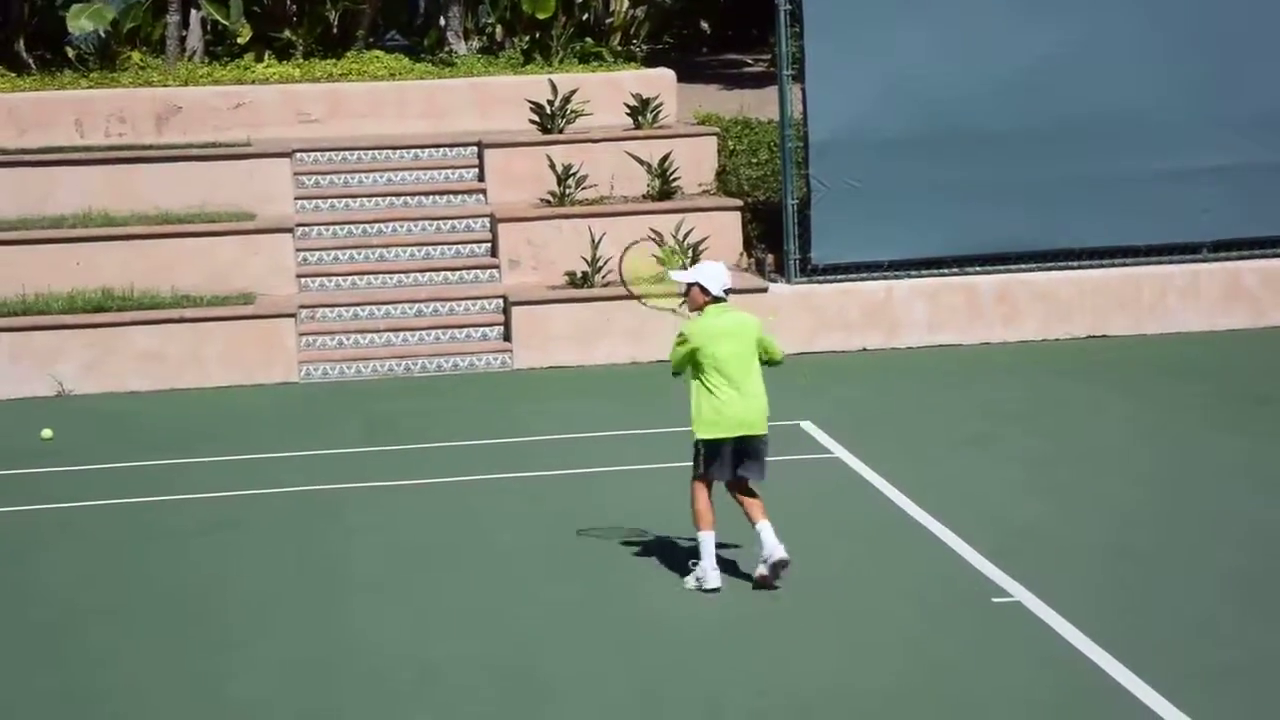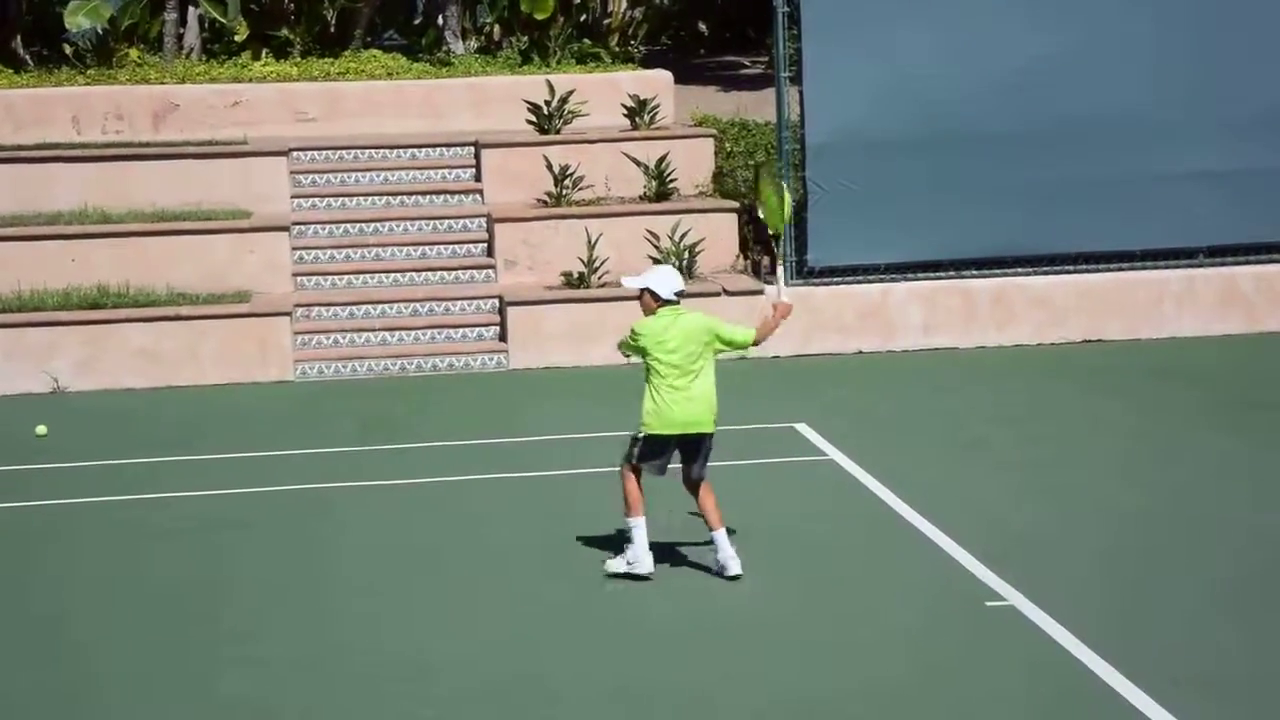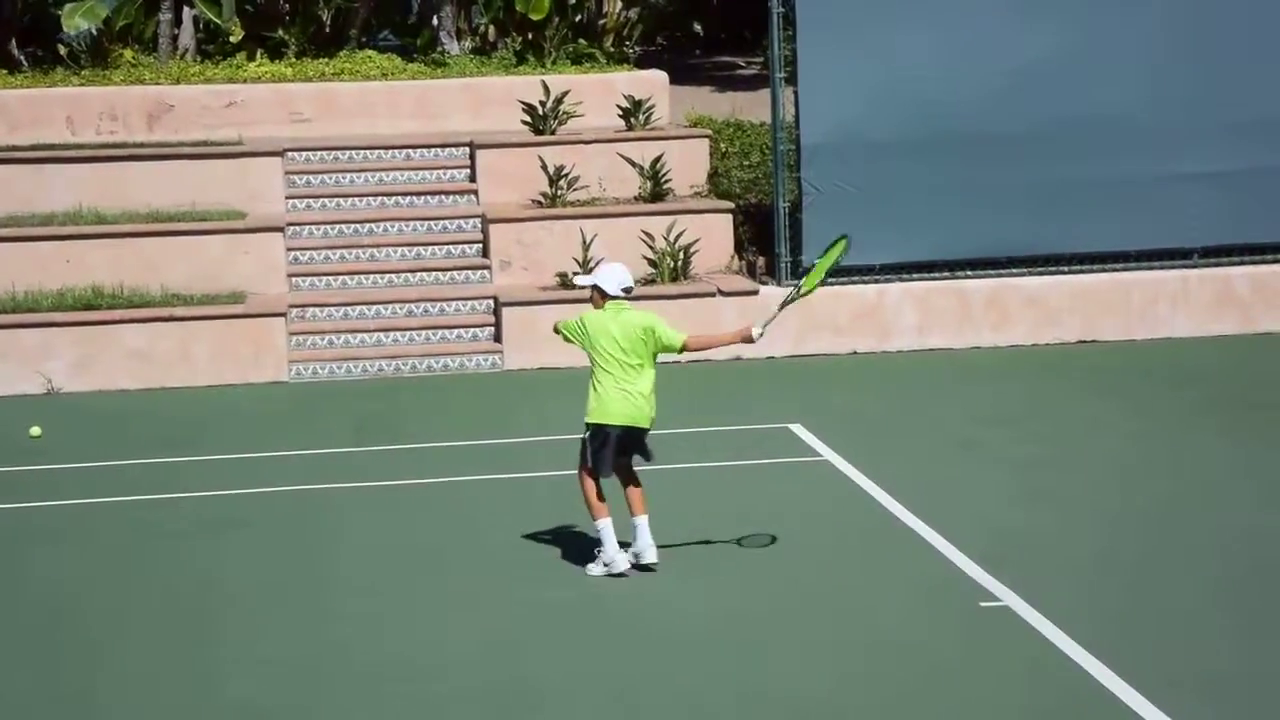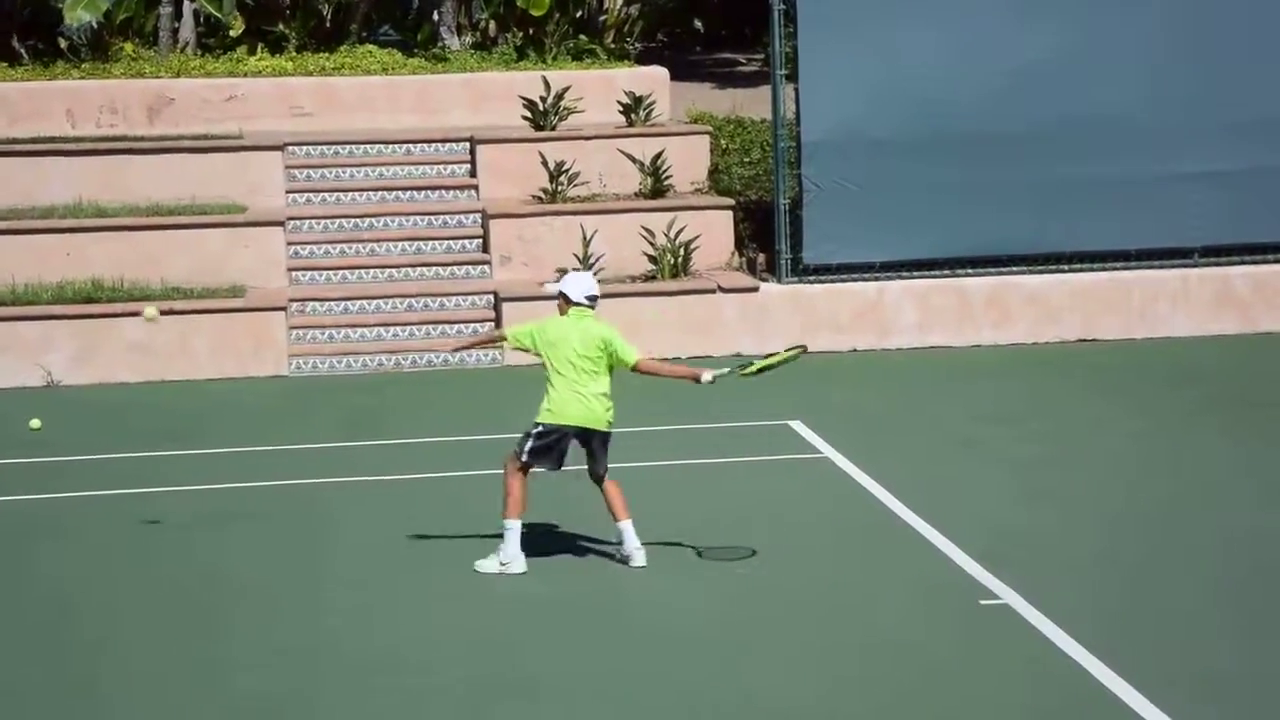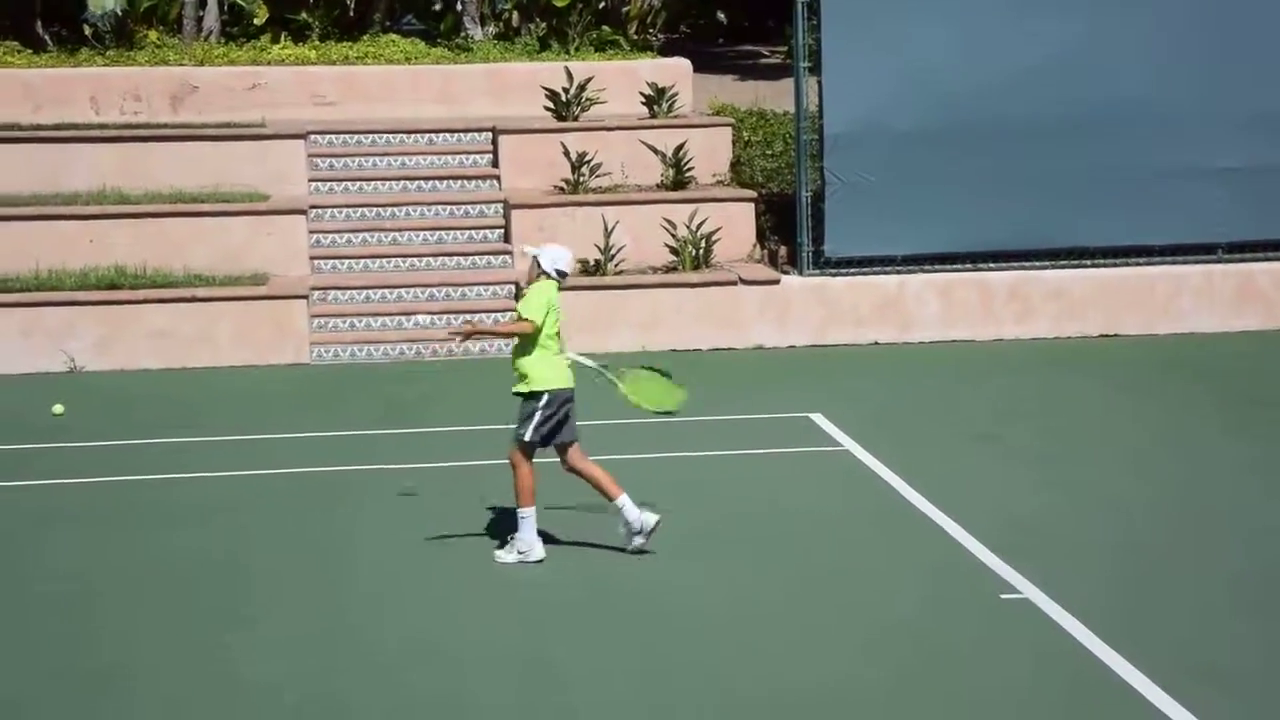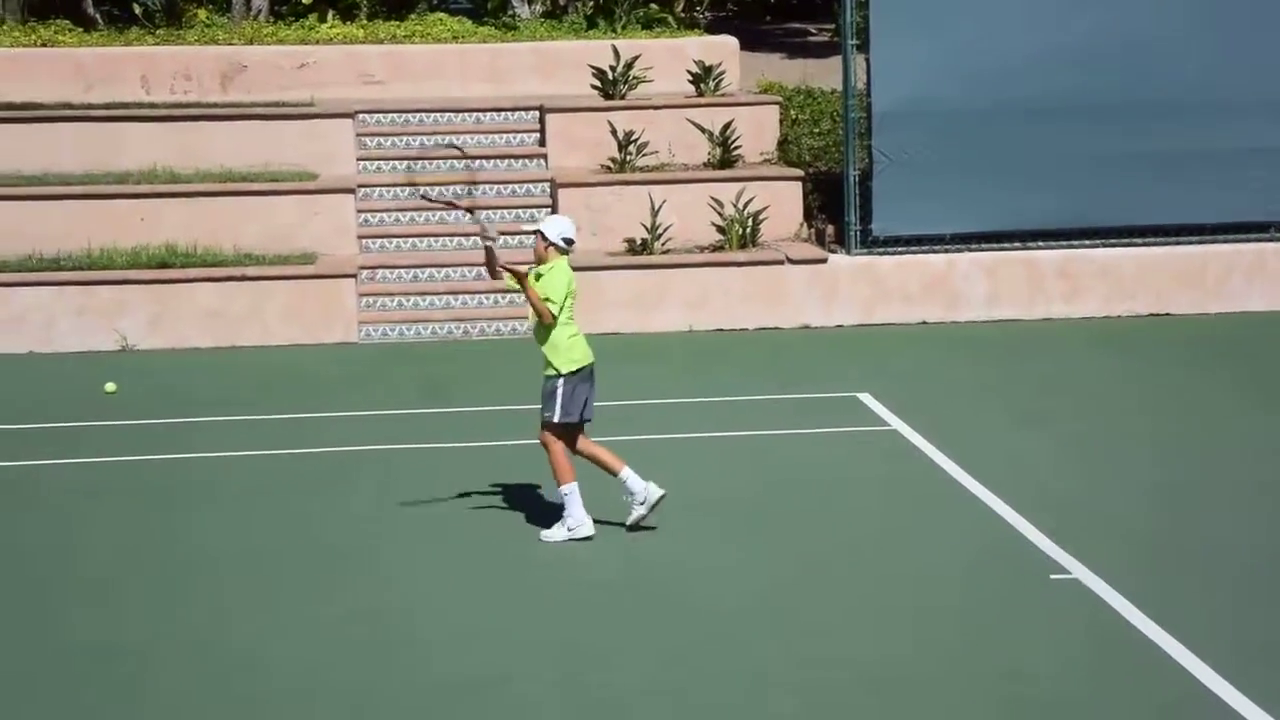
dt=0.2s
person 1, frame 1
left shoulder: (692, 331)
right shoulder: (750, 323)
left elbow: (676, 368)
right elbow: (776, 357)
left hip: (715, 422)
right hip: (753, 420)
left knee: (701, 486)
right knee: (742, 488)
left ankle: (707, 571)
right ankle: (771, 547)
person 1, frame 2
left shoulder: (643, 329)
right shoulder: (703, 324)
left elbow: (623, 348)
right elbow: (753, 337)
right wrist: (779, 315)
left hip: (661, 421)
right hip: (699, 419)
left knee: (631, 471)
right knee: (696, 481)
left ankle: (638, 553)
right ankle: (727, 556)
person 1, frame 3
left shoulder: (589, 322)
right shoulder: (646, 321)
left elbow: (557, 327)
right elbow: (688, 343)
left wrist: (567, 329)
right wrist: (742, 335)
left hip: (605, 414)
right hip: (641, 414)
left knee: (589, 478)
right knee: (624, 471)
left ankle: (611, 554)
right ankle: (644, 544)
person 1, frame 4
left shoulder: (549, 327)
right shoulder: (606, 333)
left elbow: (501, 337)
right elbow: (640, 364)
left wrist: (464, 344)
right wrist: (694, 373)
left hip: (561, 415)
right hip: (598, 419)
left knee: (514, 468)
right knee: (602, 476)
left ankle: (511, 553)
right ankle: (633, 547)
person 1, frame 5
left shoulder: (541, 293)
right shoulder: (539, 295)
left elbow: (527, 328)
left wrist: (479, 329)
left hip: (546, 387)
right hip: (552, 387)
left knee: (520, 456)
right knee: (575, 458)
left ankle: (527, 541)
right ankle: (636, 518)
person 1, frame 6
left shoulder: (558, 274)
right shoulder: (544, 271)
left elbow: (545, 316)
right elbow: (497, 275)
left wrist: (524, 283)
right wrist: (491, 254)
left hip: (567, 365)
right hip: (569, 365)
left knee: (550, 437)
right knee: (574, 440)
left ankle: (576, 520)
right ankle: (640, 489)
